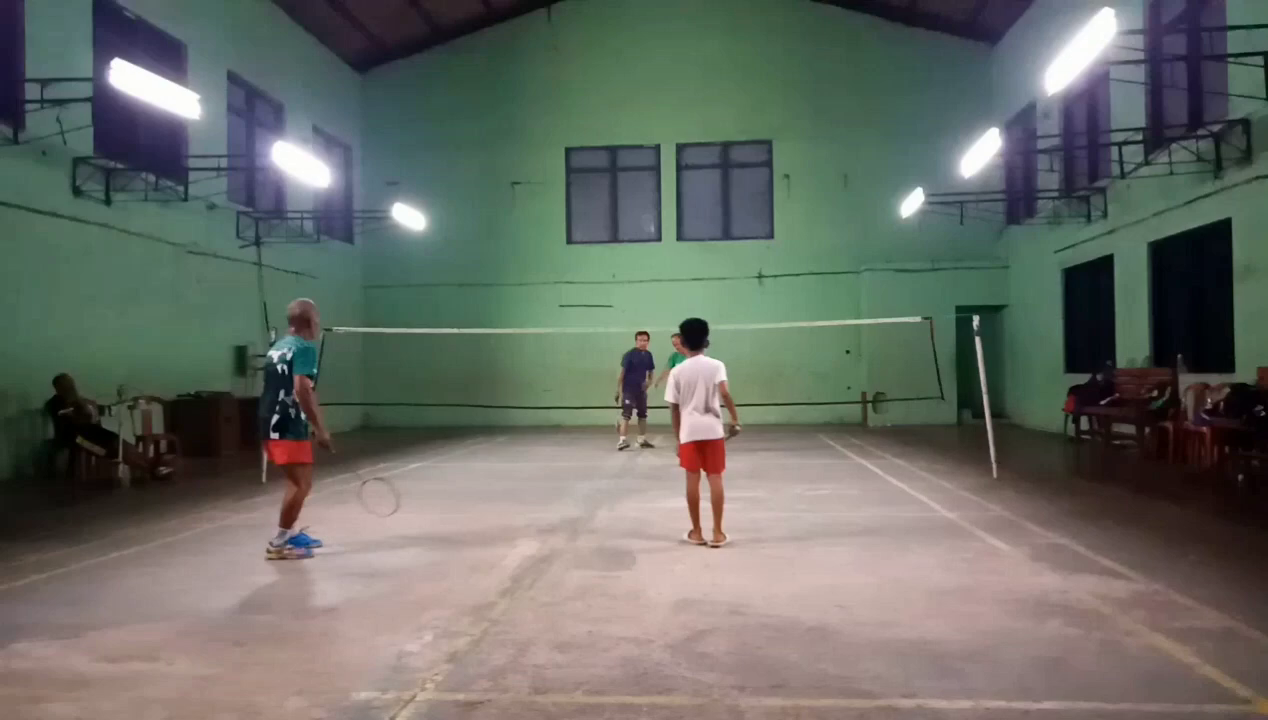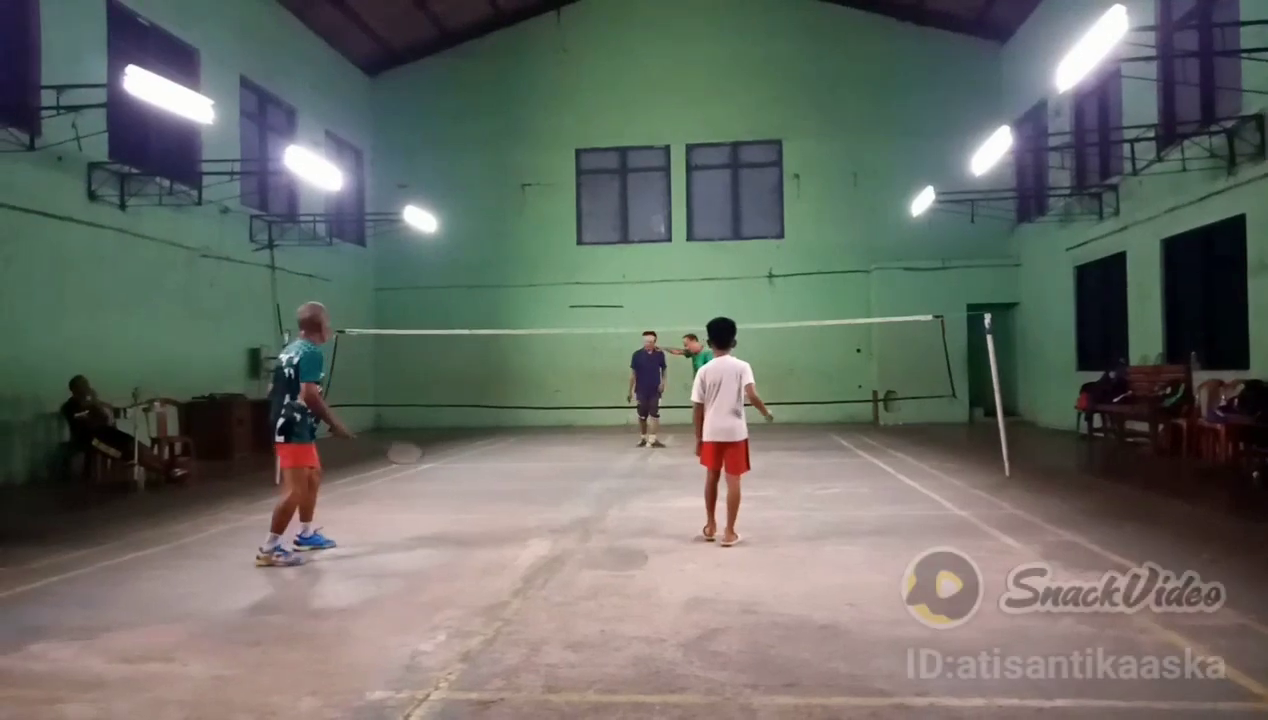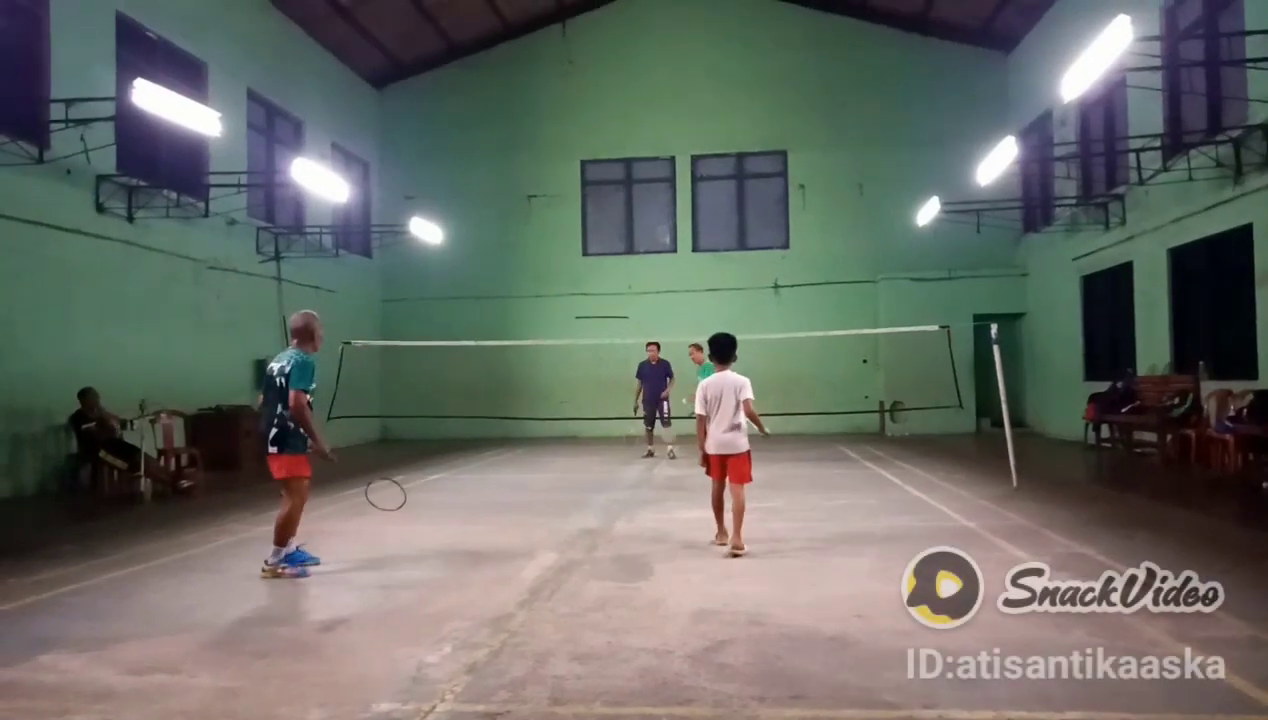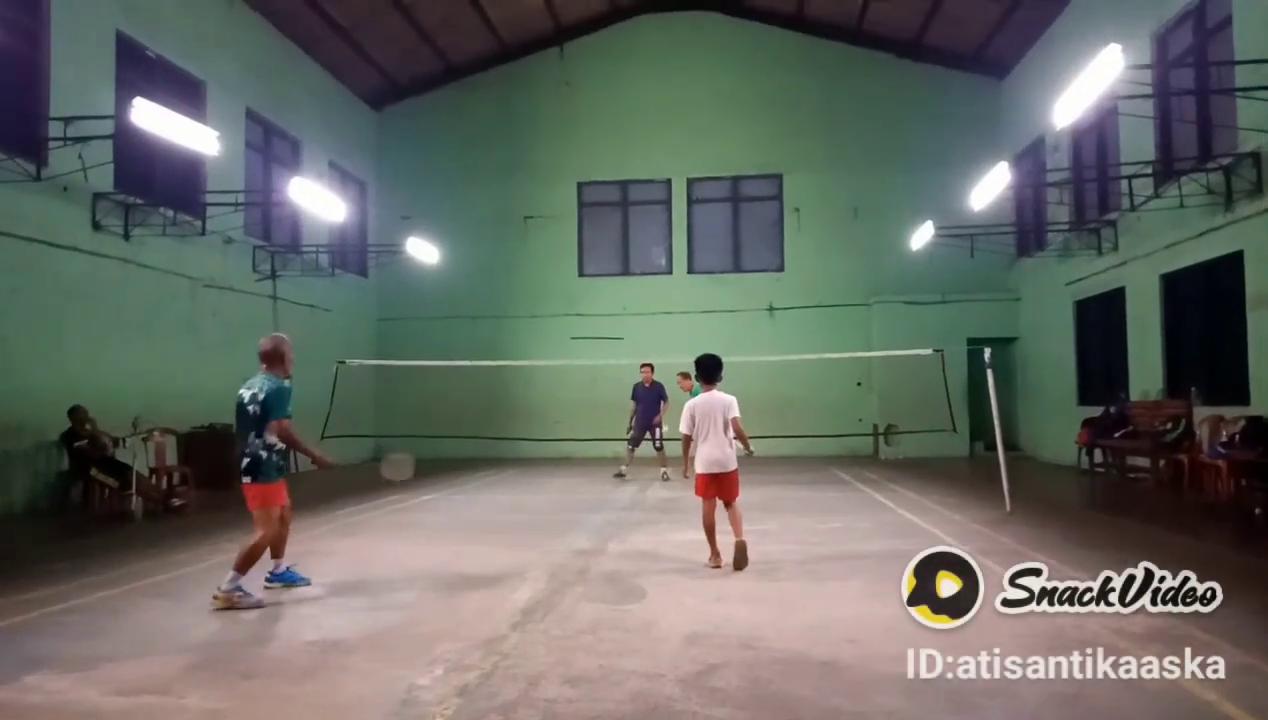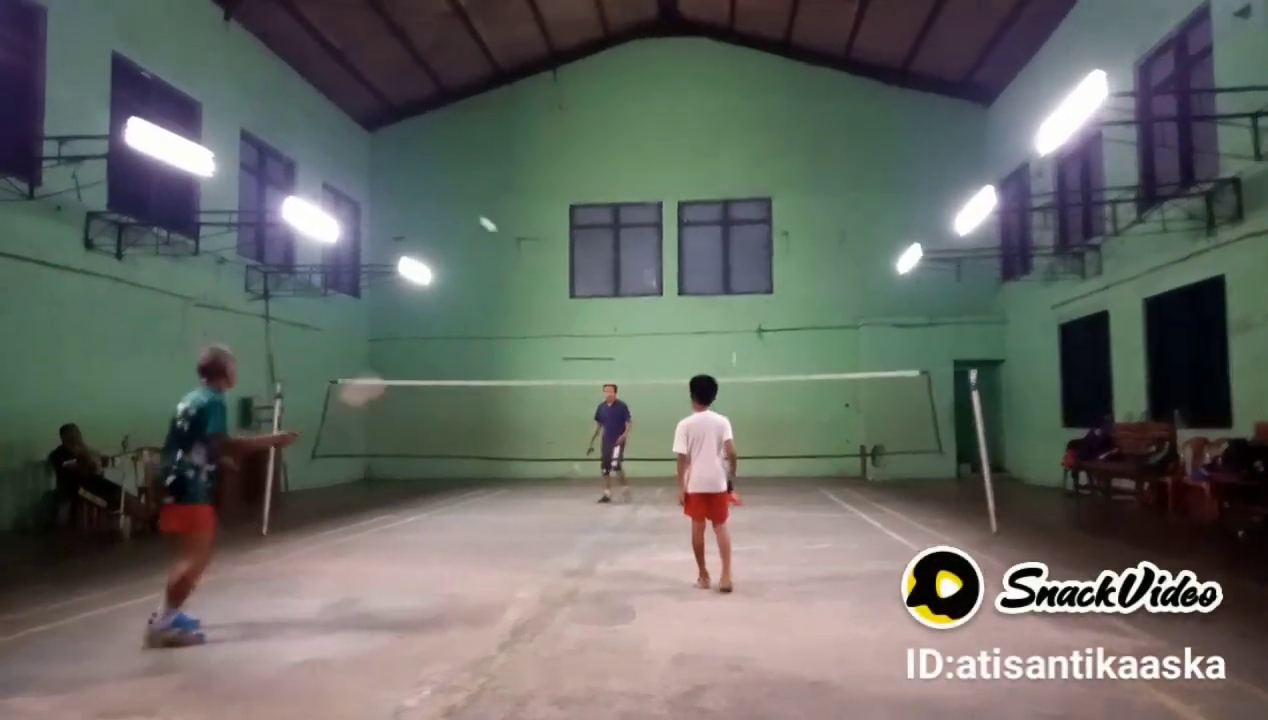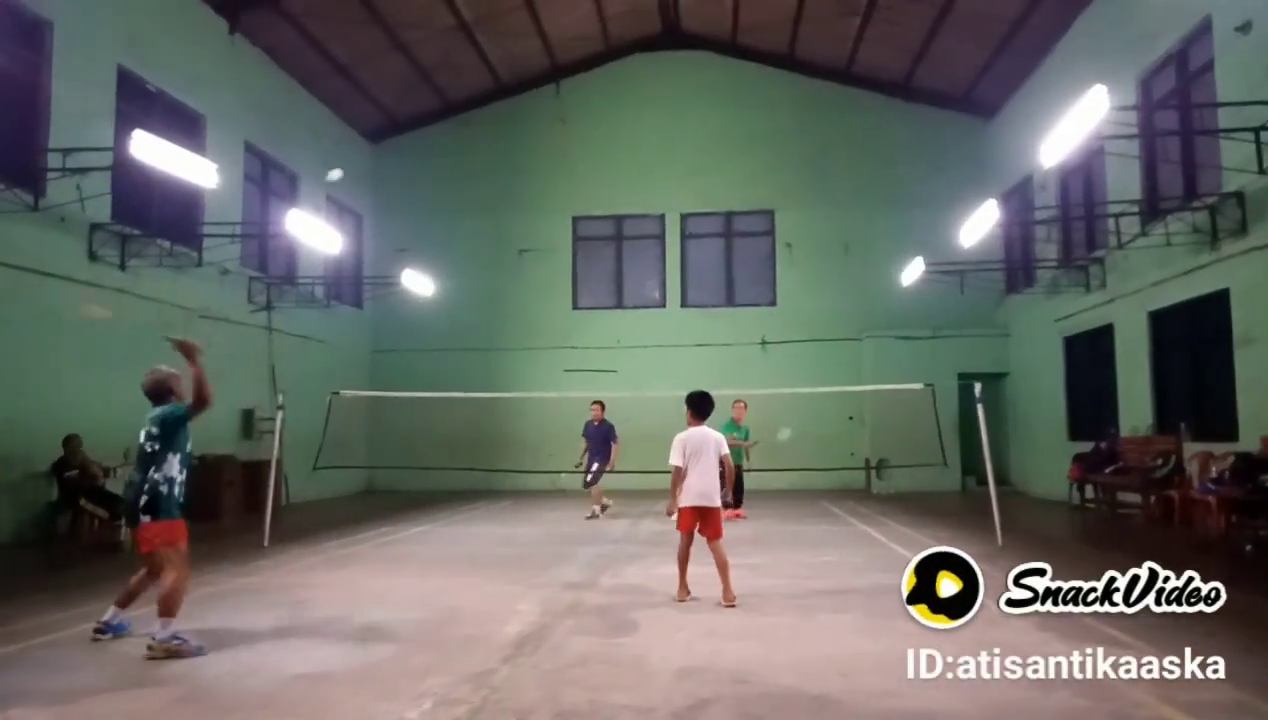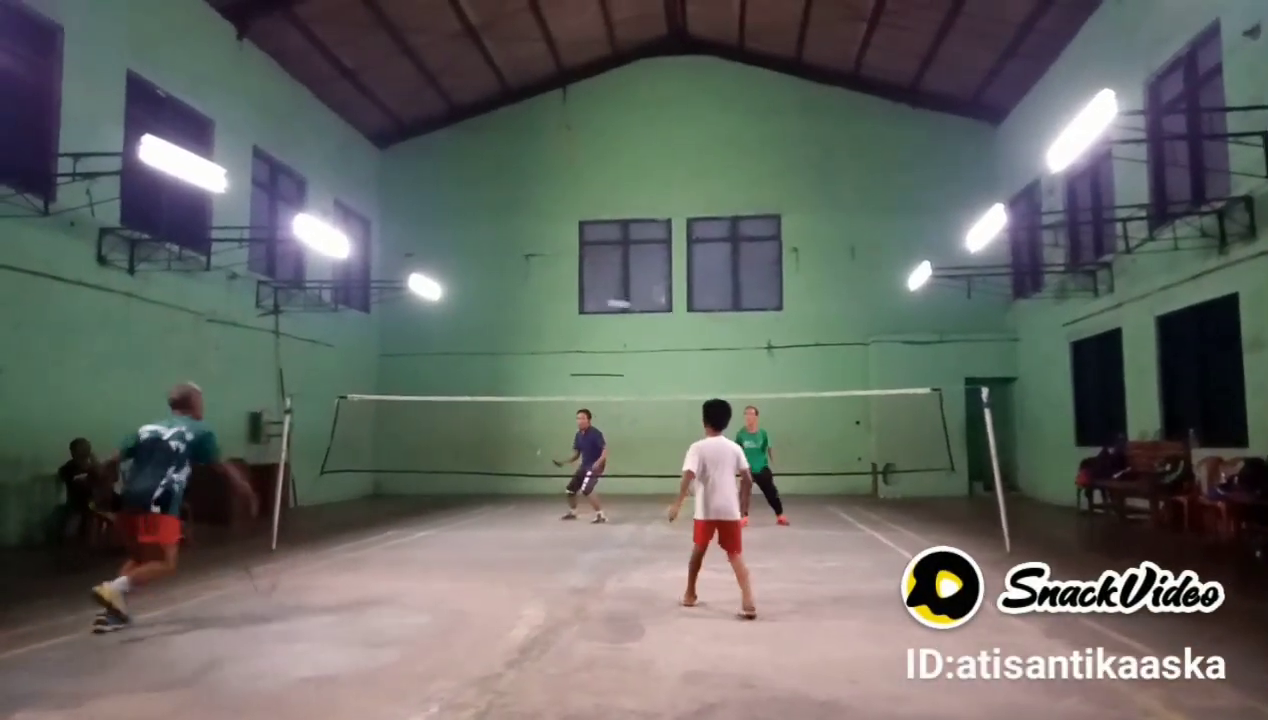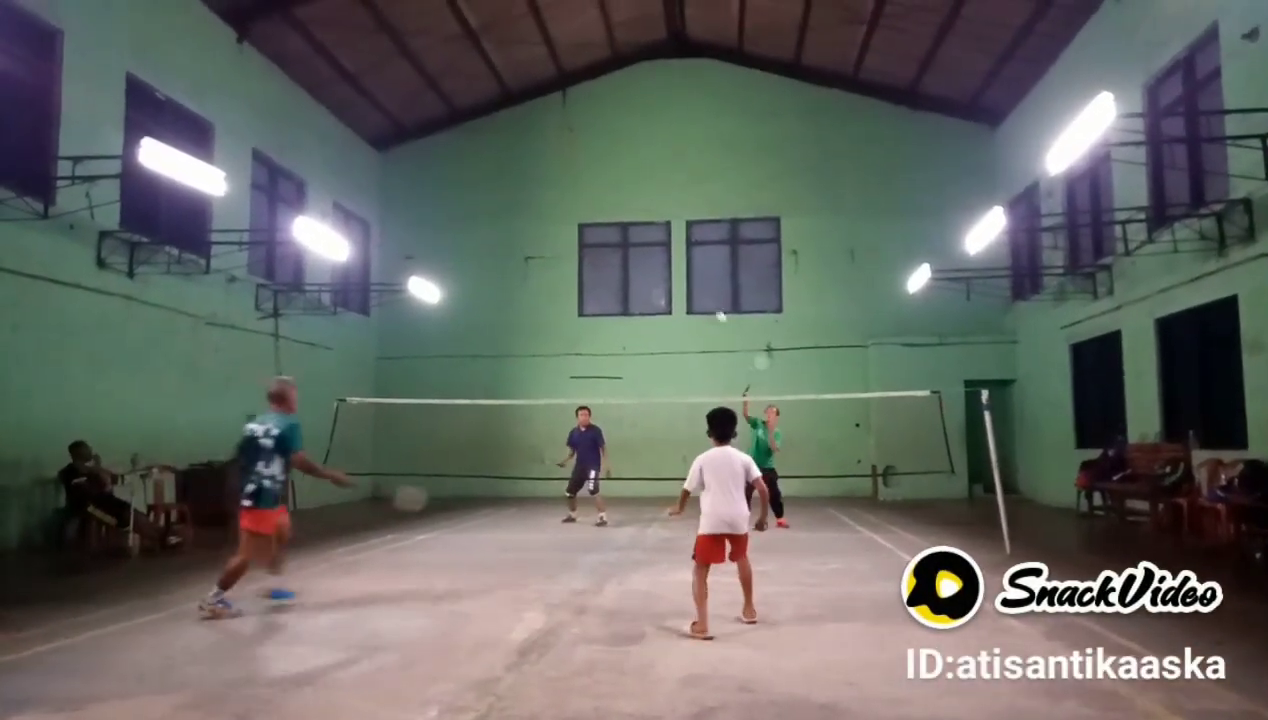
dt=0.5s
person 1, frame 1
left shoulder: (277, 348)
right shoulder: (305, 348)
right elbow: (302, 389)
right wrist: (319, 427)
left hip: (272, 424)
right hip: (289, 427)
left knee: (297, 480)
right knee: (302, 483)
left ankle: (291, 534)
right ankle: (278, 543)
person 1, frame 2
left shoulder: (289, 351)
right shoulder: (311, 353)
left elbow: (273, 390)
right elbow: (310, 395)
right wrist: (335, 423)
left hip: (286, 426)
right hip: (296, 431)
left knee: (313, 477)
right knee: (295, 489)
left ankle: (307, 534)
right ankle: (269, 548)
person 1, frame 3
left shoulder: (280, 360)
right shoulder: (303, 361)
left elbow: (265, 401)
right elbow: (297, 404)
right wrist: (317, 441)
left hip: (275, 437)
right hip: (288, 440)
left knee: (297, 495)
right knee: (295, 499)
left ankle: (289, 550)
right ankle: (274, 561)
person 1, frame 4
left shoulder: (249, 387)
right shoulder: (278, 388)
right elbow: (282, 431)
right wrist: (314, 455)
left hip: (253, 464)
right hip: (263, 468)
left knee: (283, 515)
right knee: (266, 530)
left ankle: (279, 570)
right ankle: (229, 588)
person 1, frame 5
left shoulder: (195, 399)
right shoulder: (211, 402)
right elbow: (221, 443)
left wrist: (220, 460)
right wrist: (271, 440)
left hip: (178, 484)
right hip: (186, 488)
left knee: (194, 553)
right knee: (196, 556)
left ankle: (167, 614)
right ankle: (164, 625)
person 1, frame 6
left shoulder: (160, 419)
right shoulder: (166, 416)
right elbow: (203, 402)
right wrist: (194, 361)
left hip: (148, 504)
right hip: (158, 506)
left knee: (155, 568)
right knee: (176, 569)
left ankle: (110, 622)
right ankle: (165, 637)
person 1, frame 7
left shoulder: (147, 429)
right shoulder: (199, 433)
left elbow: (113, 461)
right elbow: (225, 468)
right wrist: (249, 493)
left hip: (131, 498)
right hip: (159, 501)
left knee: (139, 558)
right knee: (163, 563)
left ankle: (109, 613)
right ankle: (113, 589)
person 1, frame 8
left shoulder: (254, 424)
right shoulder: (288, 425)
left elbow: (241, 457)
right elbow: (301, 461)
right wrist: (332, 476)
left hip: (250, 491)
right hip: (264, 495)
left knee: (284, 533)
right knee: (250, 552)
left ankle: (274, 587)
right ankle: (215, 599)
person 2, frame 1
left shoulder: (678, 371)
right shoulder: (716, 366)
left elbow: (674, 409)
right elbow: (724, 393)
left wrist: (678, 437)
right wrist: (734, 419)
left hip: (689, 432)
right hip: (713, 430)
left knee: (692, 480)
right knee: (715, 480)
left ankle: (696, 532)
right ankle: (717, 533)
person 2, frame 2
left shoulder: (704, 371)
right shoulder: (742, 367)
left elbow: (698, 408)
right elbow: (752, 396)
left wrist: (698, 438)
right wrist: (766, 412)
left hip: (711, 433)
right hip: (735, 432)
left knee: (712, 478)
right knee: (733, 480)
left ankle: (711, 525)
right ankle: (729, 532)
person 2, frame 3
left shoulder: (705, 384)
right shoulder: (742, 381)
left elbow: (701, 420)
right elbow: (749, 411)
left wrist: (702, 450)
right wrist: (762, 429)
left hip: (714, 445)
right hip: (737, 444)
left knee: (718, 488)
right knee: (738, 490)
left ankle: (721, 532)
right ankle: (736, 538)
person 2, frame 4
left shoulder: (692, 405)
right shoulder: (729, 400)
left elbow: (686, 438)
right elbow: (737, 429)
left wrist: (686, 463)
right wrist: (747, 447)
left hip: (704, 463)
right hip: (727, 461)
left knee: (708, 508)
right knee: (731, 504)
left ankle: (714, 554)
right ankle: (739, 538)
person 2, frame 5
left shoulder: (685, 425)
right shoulder: (722, 421)
left elbow: (682, 458)
right elbow: (731, 452)
left wrist: (682, 488)
right wrist: (733, 471)
left hip: (695, 484)
right hip: (718, 483)
left knee: (698, 528)
right knee: (721, 527)
left ankle: (703, 575)
right ankle: (726, 575)
person 2, frame 6
left shoulder: (682, 438)
right shoulder: (718, 437)
left elbow: (677, 471)
right elbow: (730, 466)
left wrist: (672, 499)
right wrist: (727, 491)
left hip: (688, 498)
right hip: (712, 498)
left knee: (685, 542)
right knee: (716, 544)
left ankle: (682, 588)
right ankle: (727, 592)
person 2, frame 7
left shoulder: (698, 448)
right shoulder: (734, 448)
left elbow: (688, 476)
right elbow: (747, 479)
left wrist: (677, 504)
right wrist: (742, 503)
left hip: (706, 510)
right hip: (730, 510)
left knee: (698, 551)
right knee: (735, 556)
left ankle: (690, 594)
right ankle: (747, 601)
person 2, frame 8
left shoulder: (702, 460)
right shoulder: (744, 459)
left elbow: (687, 490)
right elbow: (762, 489)
left wrist: (678, 508)
right wrist: (763, 516)
left hip: (711, 522)
right hip: (738, 520)
left knee: (700, 571)
right knee: (741, 559)
left ankle: (702, 623)
right ankle: (748, 609)
